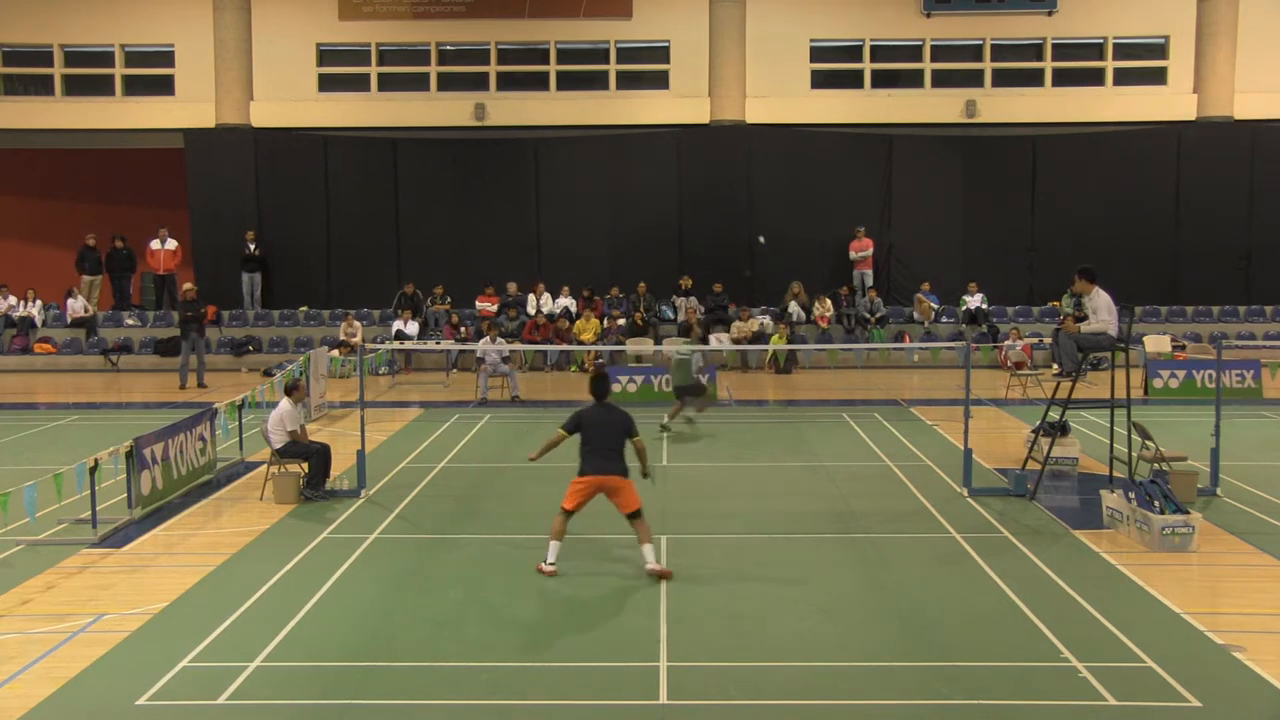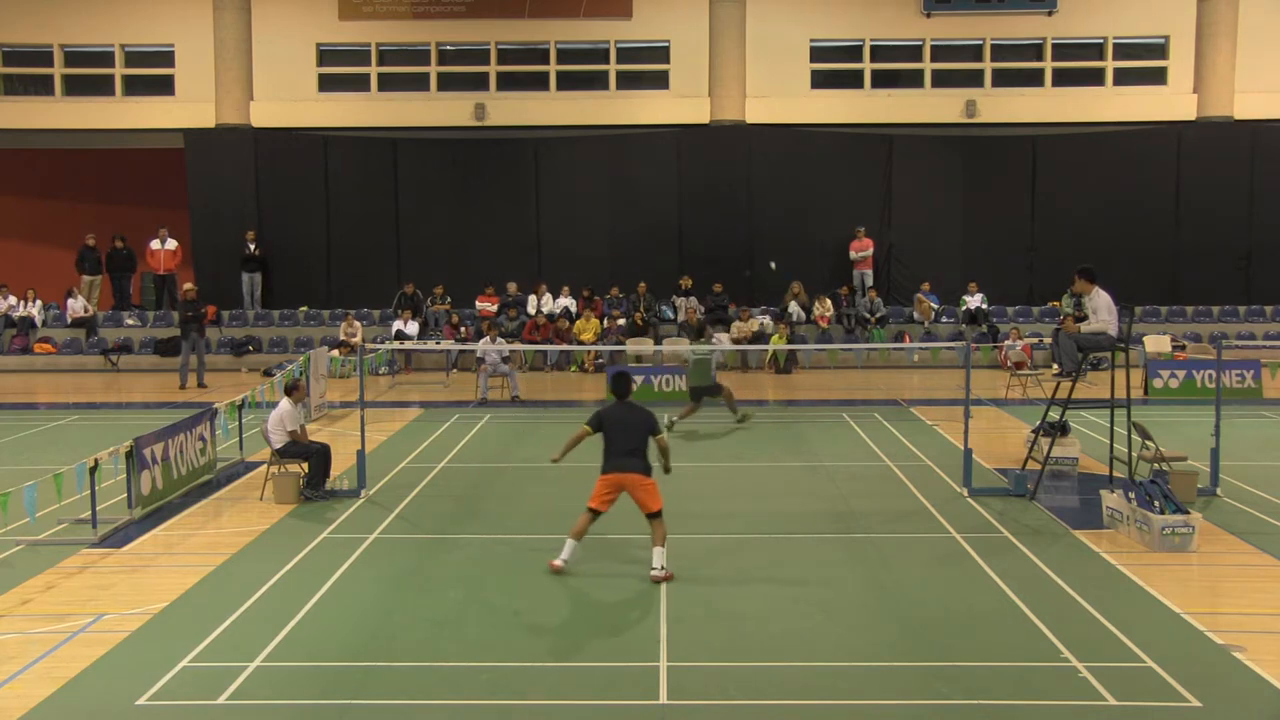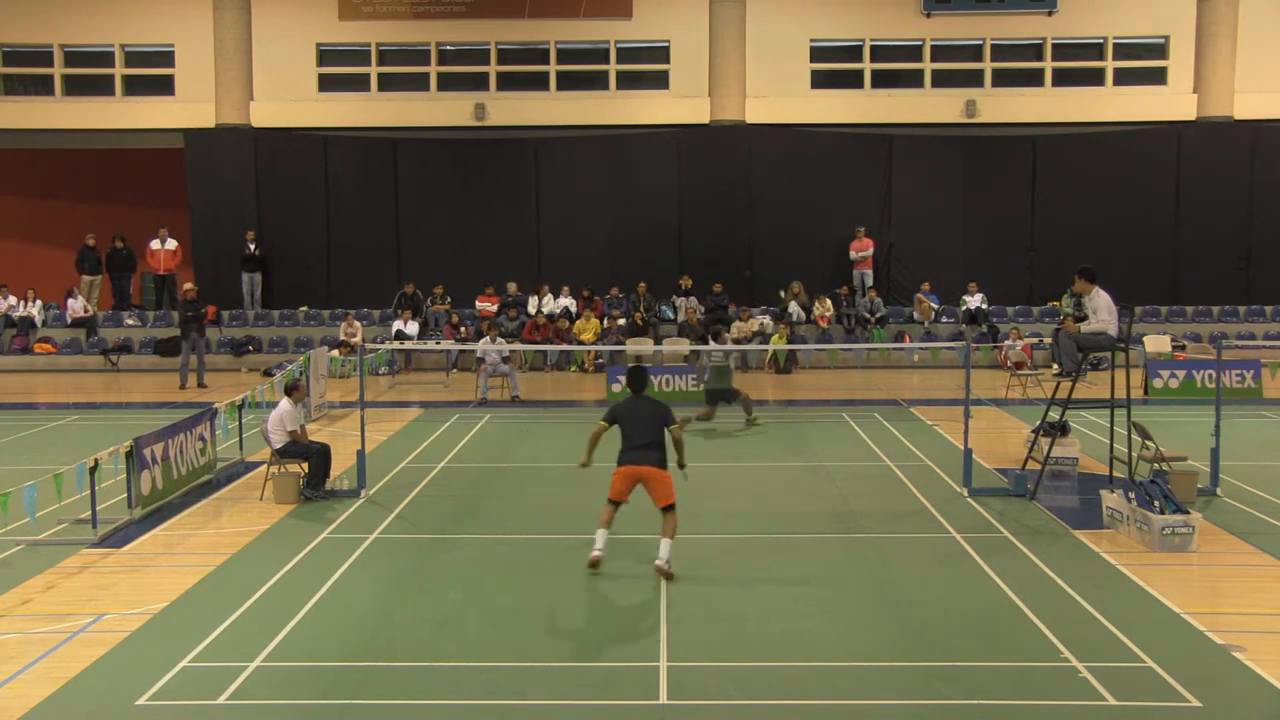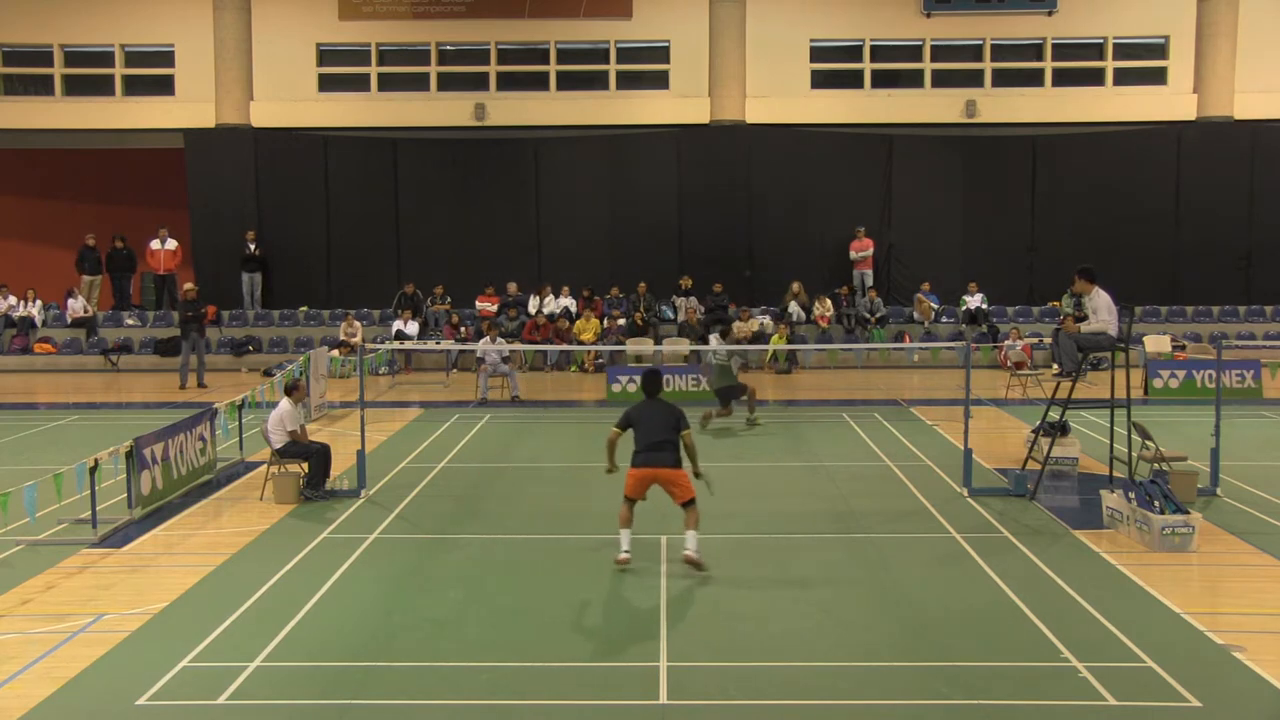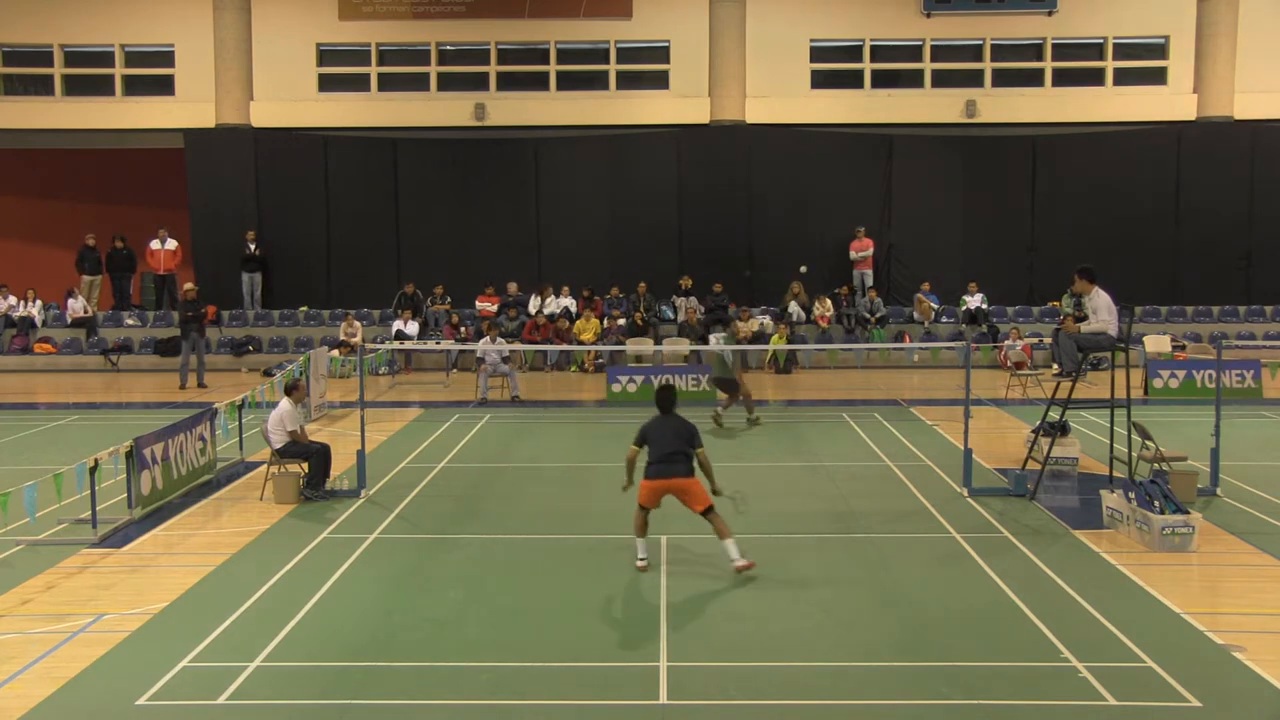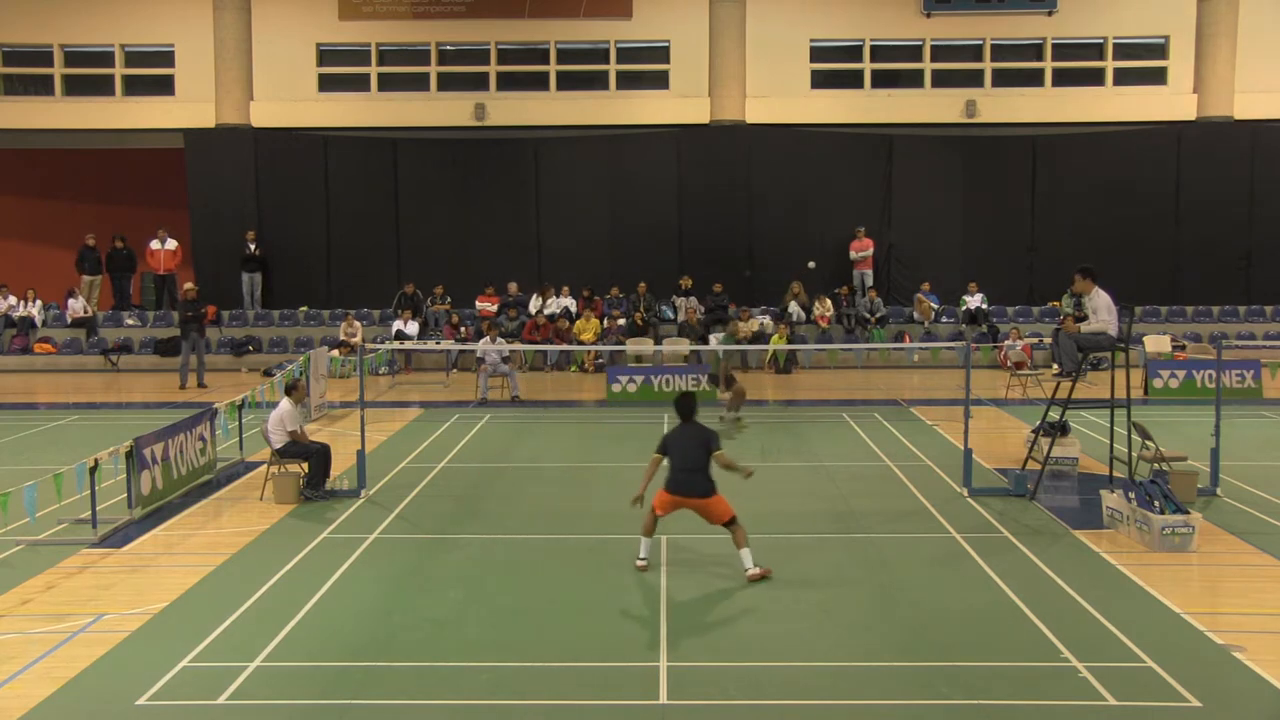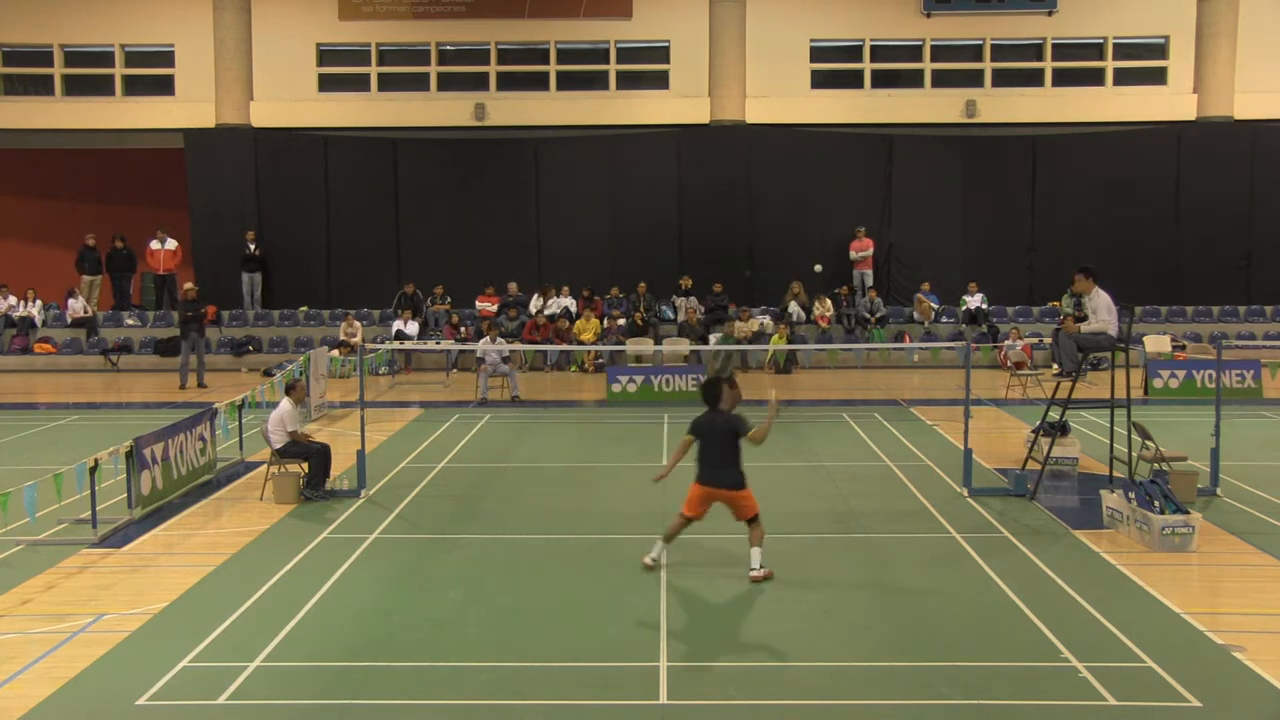
dt=0.1s
person 1, frame 1
left shoulder: (582, 415)
right shoulder: (624, 416)
left elbow: (558, 438)
right elbow: (640, 446)
left wrist: (538, 454)
right wrist: (645, 467)
left hip: (589, 475)
right hip: (617, 475)
left knee: (563, 515)
right knee: (637, 519)
left ankle: (550, 563)
right ankle: (652, 564)
person 1, frame 2
left shoulder: (603, 414)
right shoulder: (646, 414)
left elbow: (581, 435)
right elbow: (663, 444)
left wrist: (560, 455)
right wrist: (667, 463)
left hip: (611, 473)
right hip: (640, 474)
left knee: (589, 515)
right knee: (656, 520)
left ankle: (562, 560)
right ankle: (657, 568)
person 1, frame 3
left shoulder: (618, 407)
right shoulder: (661, 408)
left elbow: (596, 432)
right elbow: (677, 436)
left wrist: (587, 457)
right wrist: (681, 459)
left hip: (626, 465)
right hip: (655, 466)
left knee: (611, 506)
right knee: (669, 513)
left ankle: (598, 550)
right ankle: (662, 560)
person 1, frame 4
left shoulder: (632, 411)
right shoulder: (675, 411)
left elbow: (612, 438)
right elbow: (688, 442)
left wrist: (611, 462)
right wrist: (696, 467)
left hip: (640, 466)
right hip: (670, 467)
left knee: (628, 503)
right knee: (691, 507)
left ankle: (624, 552)
right ankle: (691, 551)
person 1, frame 5
left shoulder: (648, 427)
right shoulder: (688, 426)
left elbow: (631, 456)
right elbow: (702, 458)
left wrist: (628, 479)
right wrist: (714, 484)
left hip: (654, 478)
right hip: (684, 478)
left knee: (642, 511)
right knee: (713, 516)
left ankle: (641, 558)
right ankle: (738, 560)
person 1, frame 6
left shoulder: (669, 436)
right shoulder: (708, 434)
left elbow: (654, 463)
right elbow: (721, 460)
left wrist: (642, 491)
right wrist: (742, 470)
left hip: (674, 491)
right hip: (703, 493)
left knee: (653, 512)
right knee: (734, 526)
left ankle: (643, 558)
right ankle: (751, 569)
person 1, frame 7
left shoulder: (698, 423)
right shoulder: (734, 420)
left elbow: (684, 446)
right elbow: (757, 439)
left wrist: (667, 469)
right wrist: (771, 416)
left hip: (704, 483)
right hip: (734, 485)
left knee: (683, 519)
right knee: (754, 523)
left ankle: (654, 557)
right ankle: (756, 569)
